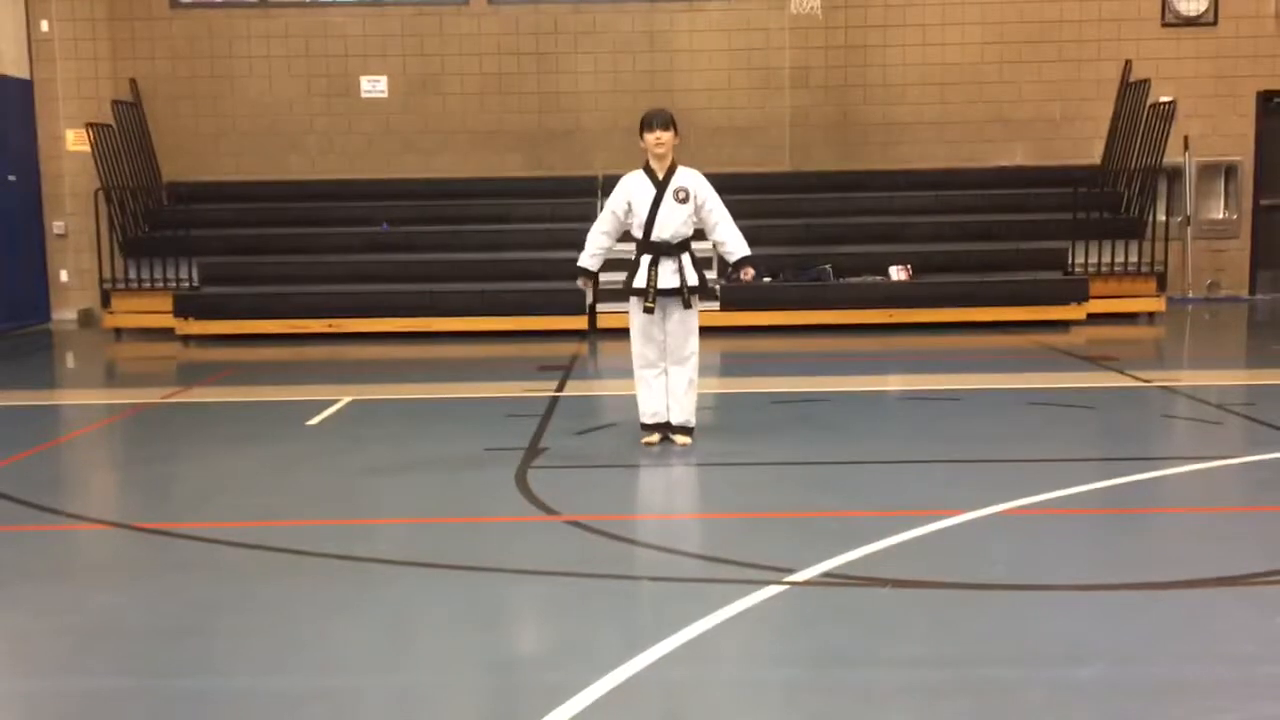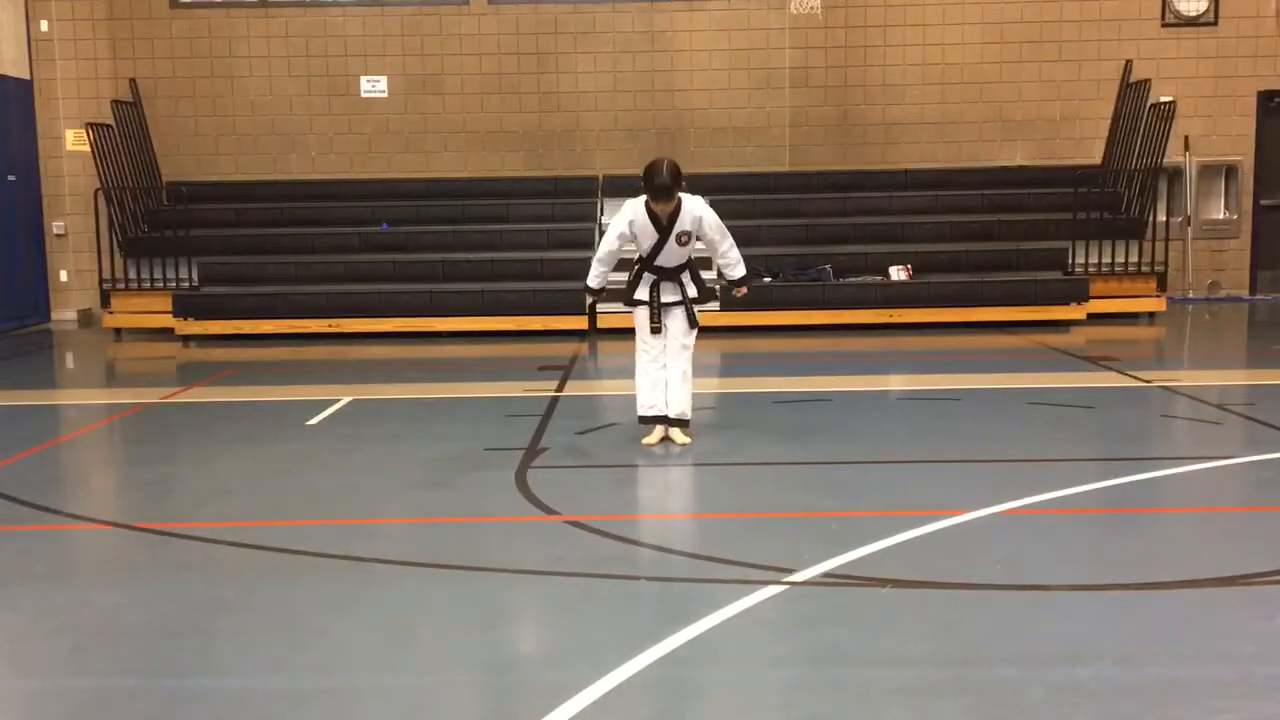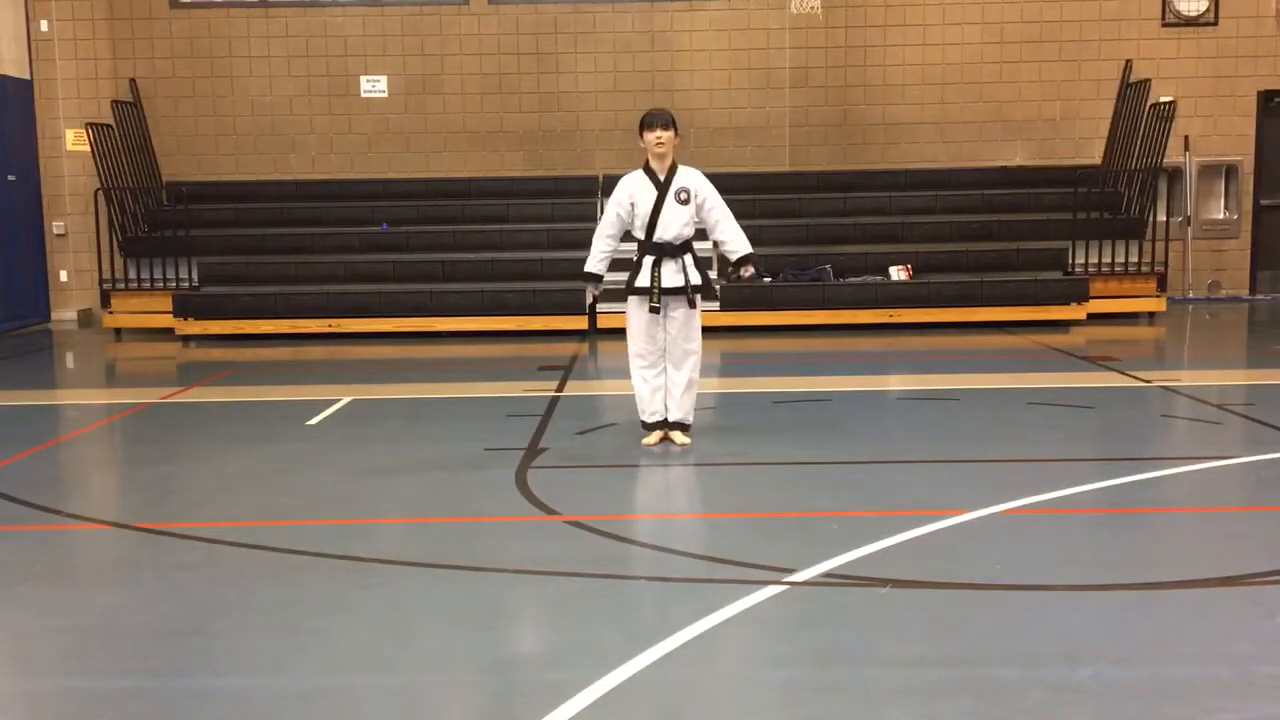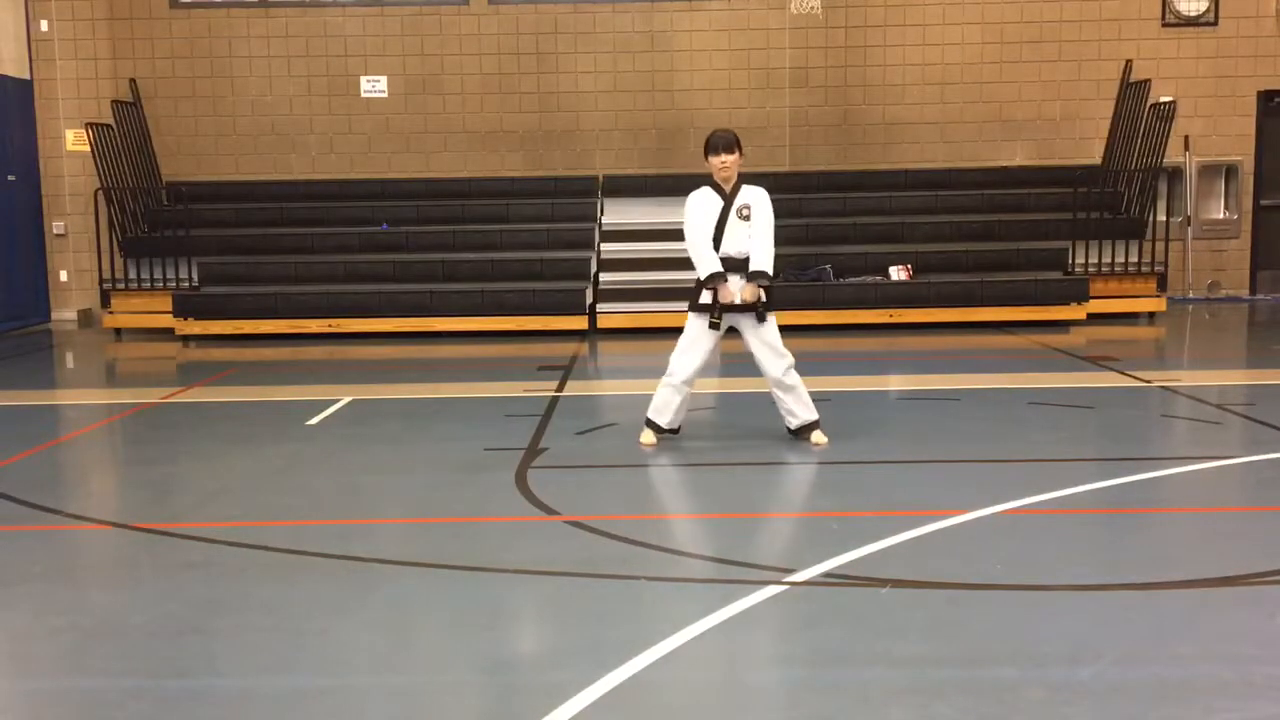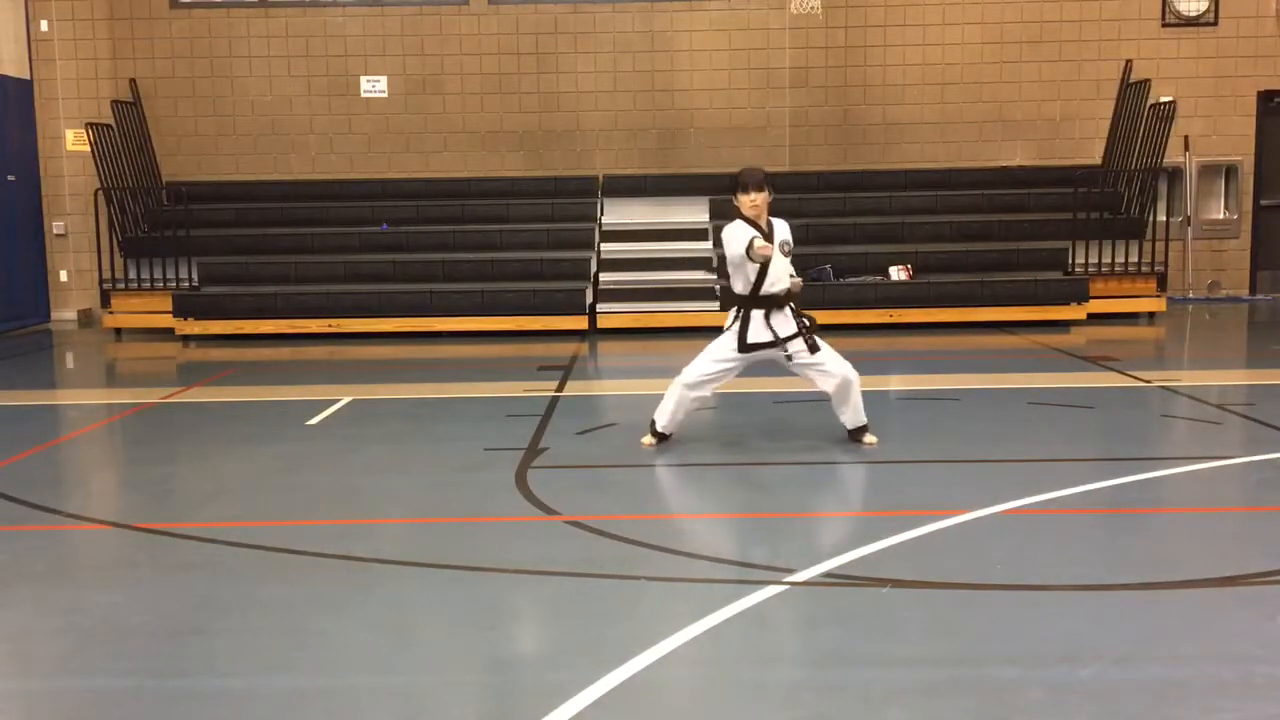
dt=1s
person 1, frame 1
left shoulder: (693, 180)
right shoulder: (629, 184)
left elbow: (719, 222)
right elbow: (605, 227)
left wrist: (742, 260)
right wrist: (587, 267)
left hip: (682, 272)
right hip: (645, 273)
left knee: (682, 353)
right knee: (647, 353)
left ankle: (680, 423)
right ankle: (653, 422)
person 1, frame 2
left shoulder: (697, 210)
right shoulder: (632, 212)
left elbow: (722, 244)
right elbow: (608, 249)
left wrist: (738, 278)
right wrist: (594, 285)
left hip: (682, 284)
right hip: (646, 285)
left knee: (680, 353)
right knee: (649, 353)
left ankle: (677, 422)
right ankle: (656, 422)
person 1, frame 3
left shoulder: (693, 179)
right shoulder: (630, 184)
left elbow: (720, 220)
right elbow: (609, 229)
left wrist: (743, 256)
right wrist: (594, 273)
left hip: (683, 271)
right hip: (646, 272)
left knee: (684, 353)
right knee: (645, 353)
left ankle: (678, 422)
right ankle: (655, 422)
person 1, frame 4
left shoulder: (757, 196)
right shoulder: (698, 199)
left elbow: (763, 240)
right elbow: (698, 243)
left wrist: (755, 282)
right wrist: (720, 284)
left hip: (749, 286)
right hip: (710, 289)
left knee: (777, 362)
right knee: (685, 362)
left ankle: (807, 423)
right ankle: (657, 423)
person 1, frame 5
left shoulder: (782, 227)
right shoulder: (734, 232)
right elbow: (743, 250)
left wrist: (791, 280)
right wrist: (756, 249)
left hip: (785, 321)
right hip: (746, 325)
left knee: (841, 374)
right knee: (693, 378)
left ankle: (857, 427)
right ankle: (660, 428)
